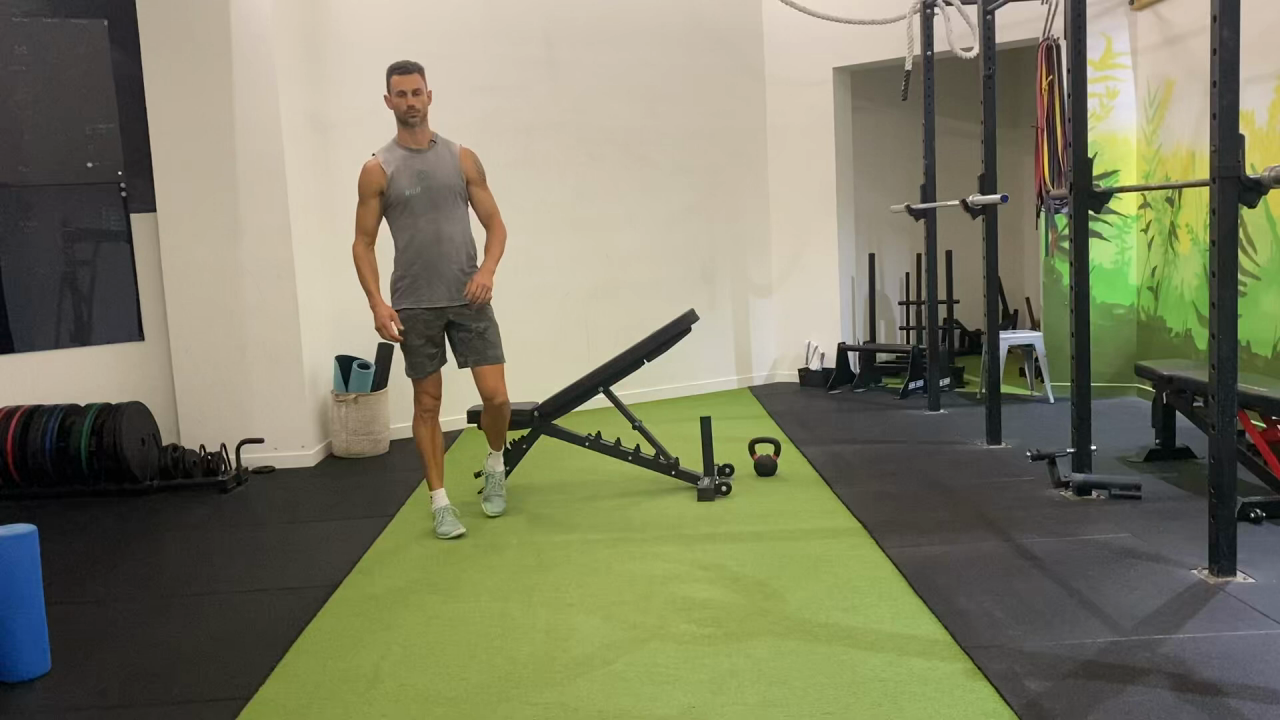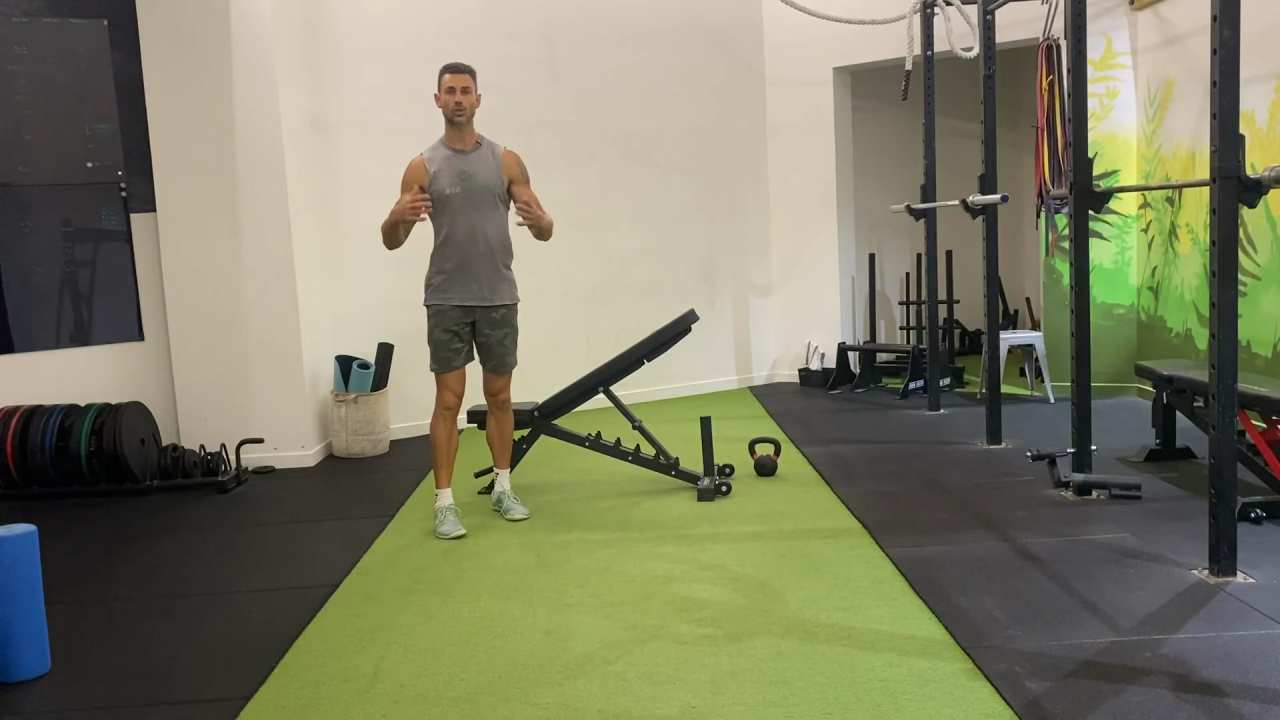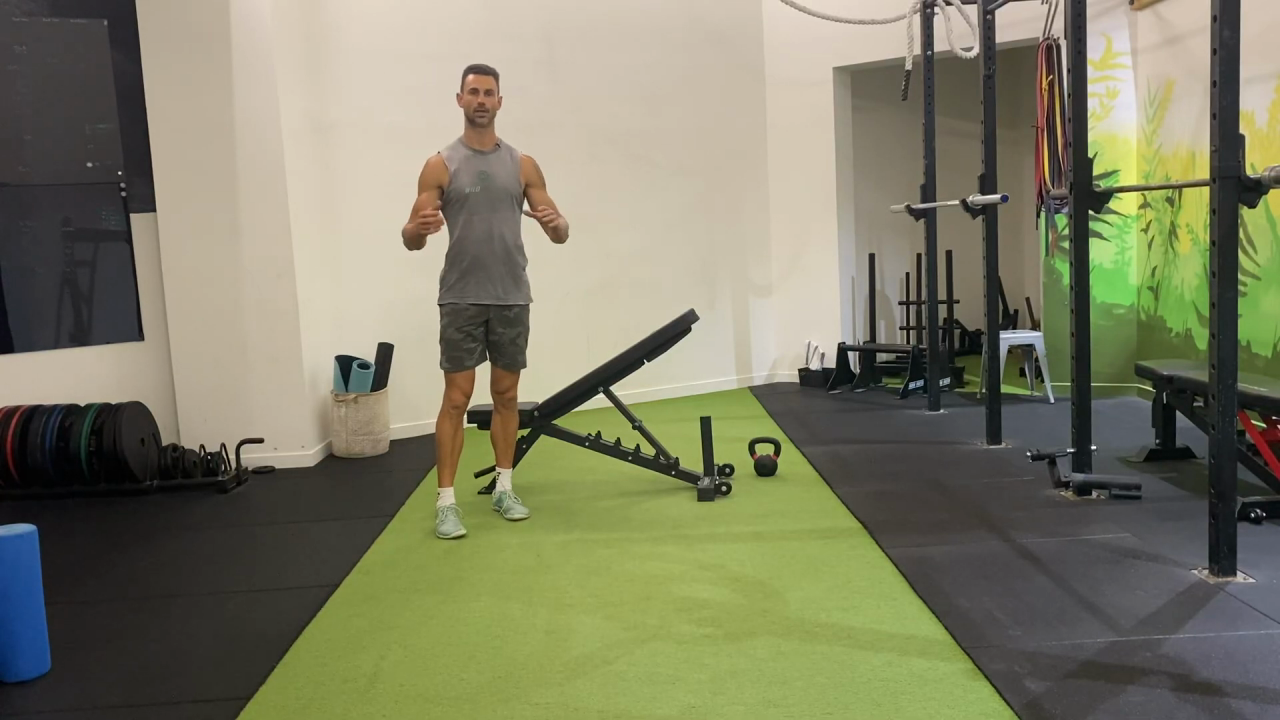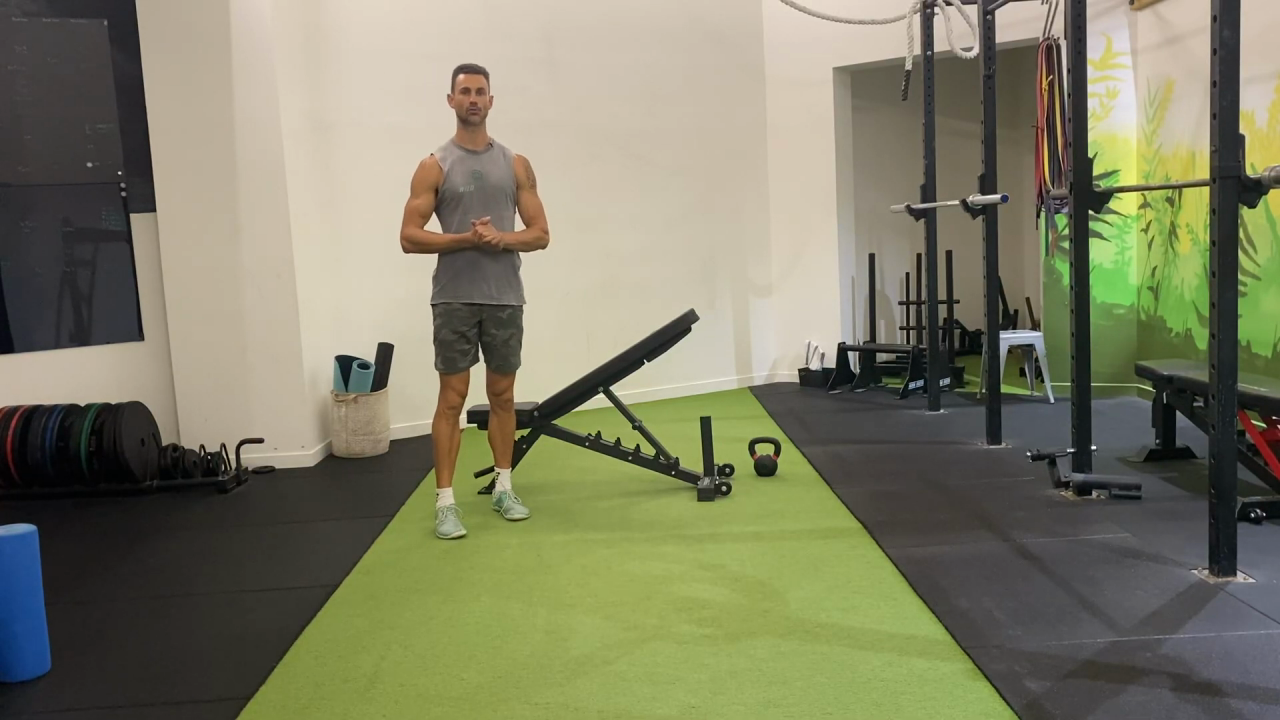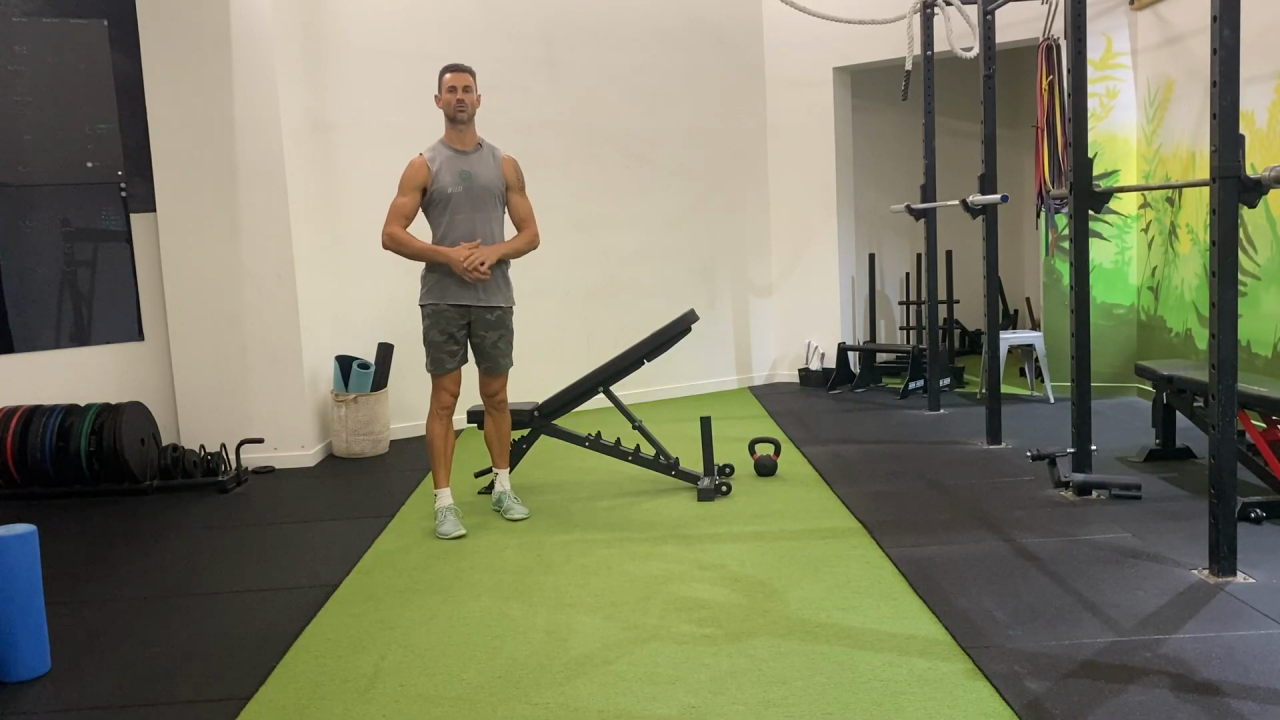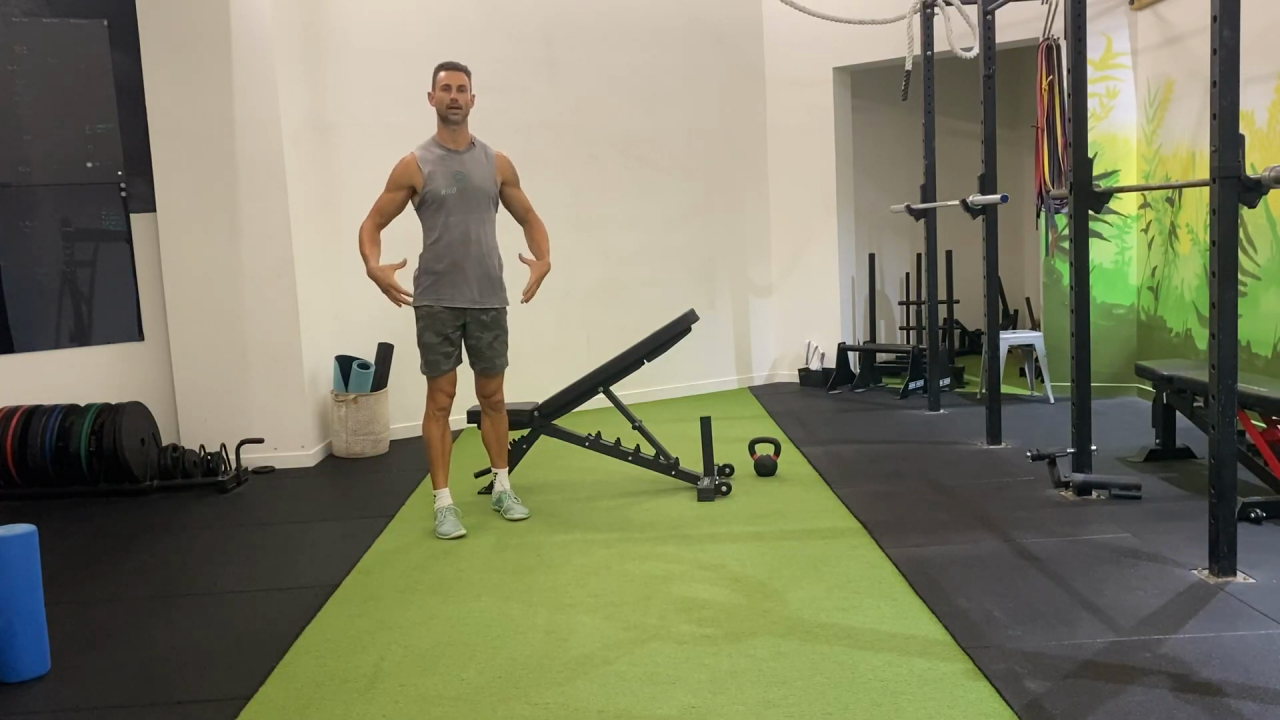
dt=0.7s
person 1, frame 1
left shoulder: (462, 158)
right shoulder: (377, 169)
left elbow: (496, 225)
right elbow: (363, 243)
left wrist: (488, 270)
right wrist: (378, 306)
left hip: (469, 298)
right hip: (415, 305)
left knee: (496, 396)
right knee: (428, 403)
left ankle: (493, 464)
right ankle: (440, 501)
person 1, frame 2
left shoulder: (506, 160)
right shoulder: (423, 166)
left elbow: (544, 231)
right elbow: (390, 240)
left wrist: (538, 219)
right wrist: (398, 218)
left hip: (498, 297)
right hip: (447, 300)
left knee: (499, 395)
right knee: (449, 399)
left ankle: (502, 487)
right ankle: (444, 501)
person 1, frame 3
left shoulder: (522, 164)
right shoulder: (441, 165)
left elbow: (558, 231)
right elbow: (412, 238)
left wrist: (555, 222)
right wrist: (418, 229)
left hip: (512, 297)
right hip: (461, 298)
left knee: (506, 395)
right knee: (457, 398)
left ankle: (503, 487)
right ankle: (446, 501)
person 1, frame 4
left shoulder: (515, 164)
right shoulder: (434, 166)
left elbow: (540, 233)
right elbow: (409, 237)
left wrist: (501, 238)
right wrist: (466, 238)
left hip: (505, 297)
right hip: (454, 299)
left knee: (502, 395)
right knee: (452, 399)
left ankle: (503, 487)
right ankle: (445, 501)
person 1, frame 5
left shoulder: (504, 165)
right shoulder: (423, 166)
left elbow: (530, 232)
right elbow: (391, 234)
left wrist: (497, 251)
right wrist: (445, 254)
left hip: (494, 298)
right hip: (443, 298)
left knee: (496, 395)
right knee: (444, 398)
left ankle: (501, 486)
right ankle: (443, 501)
person 1, frame 6
left shoulder: (497, 163)
right shoulder: (414, 166)
left elbow: (529, 218)
right elbow: (371, 223)
left wrist: (543, 260)
right wrist: (374, 267)
left hip: (489, 299)
right hip: (436, 301)
left knee: (492, 395)
right knee: (440, 399)
left ankle: (502, 486)
right ankle: (443, 501)
